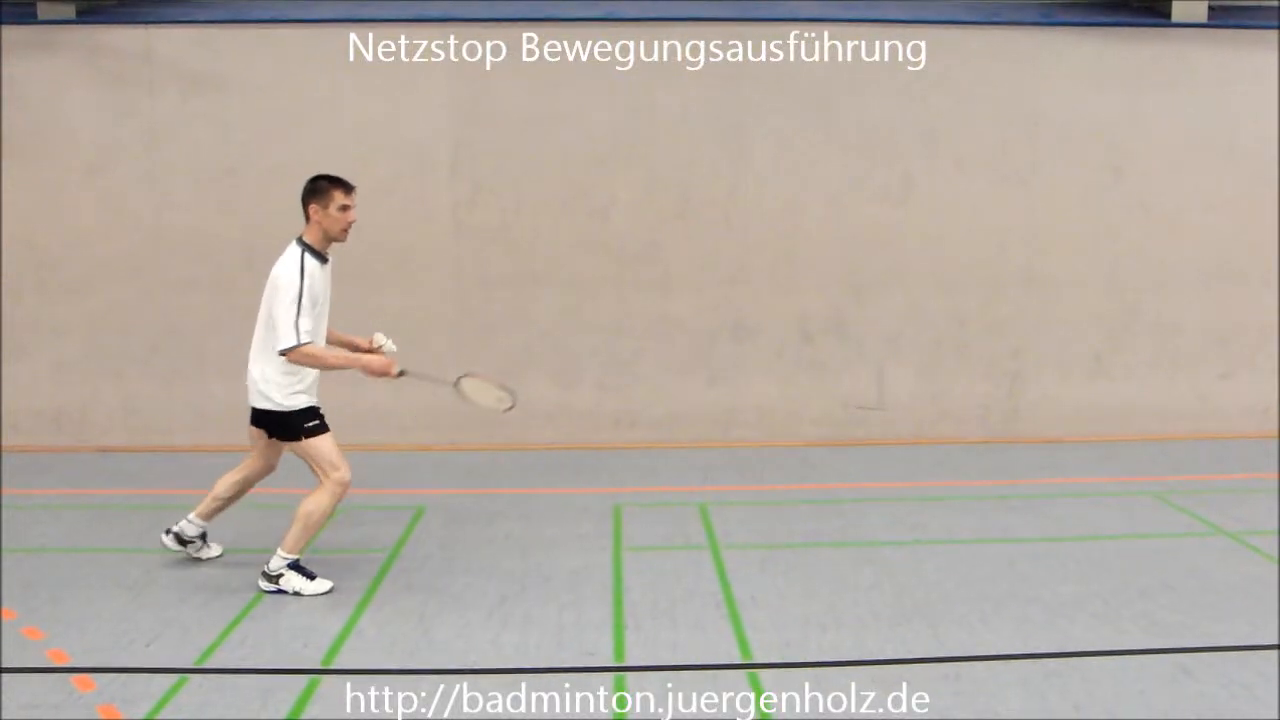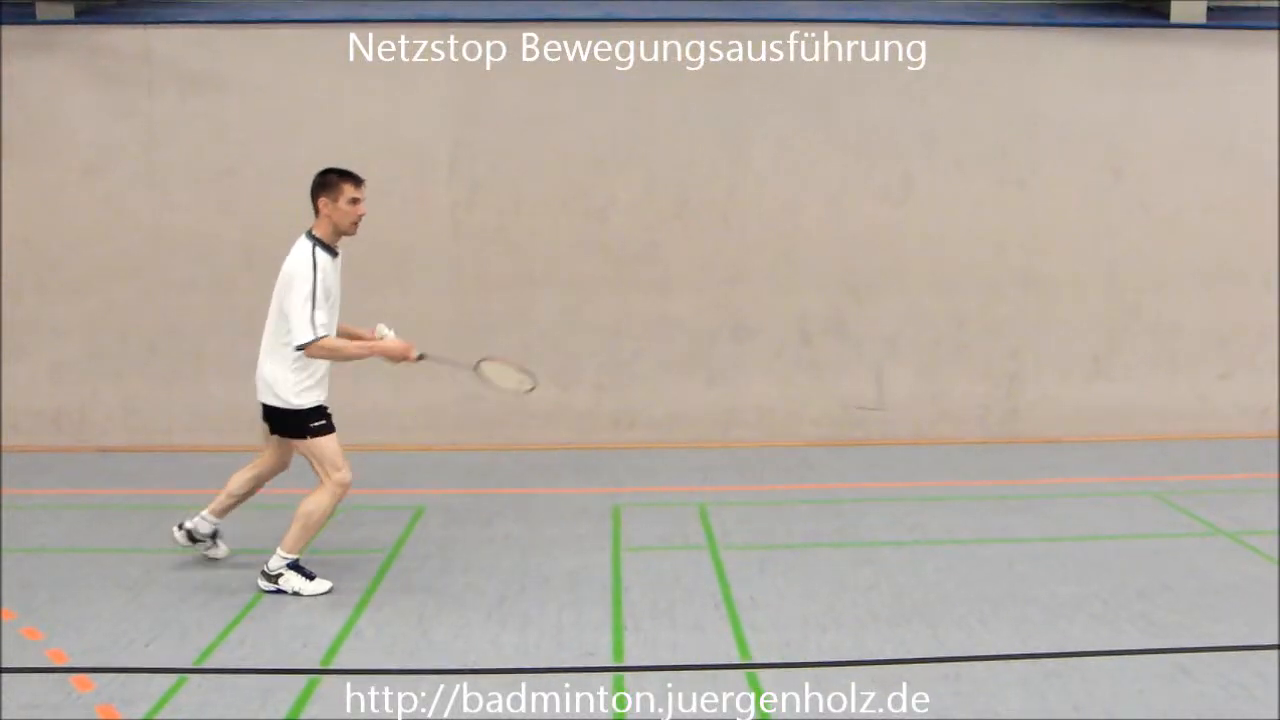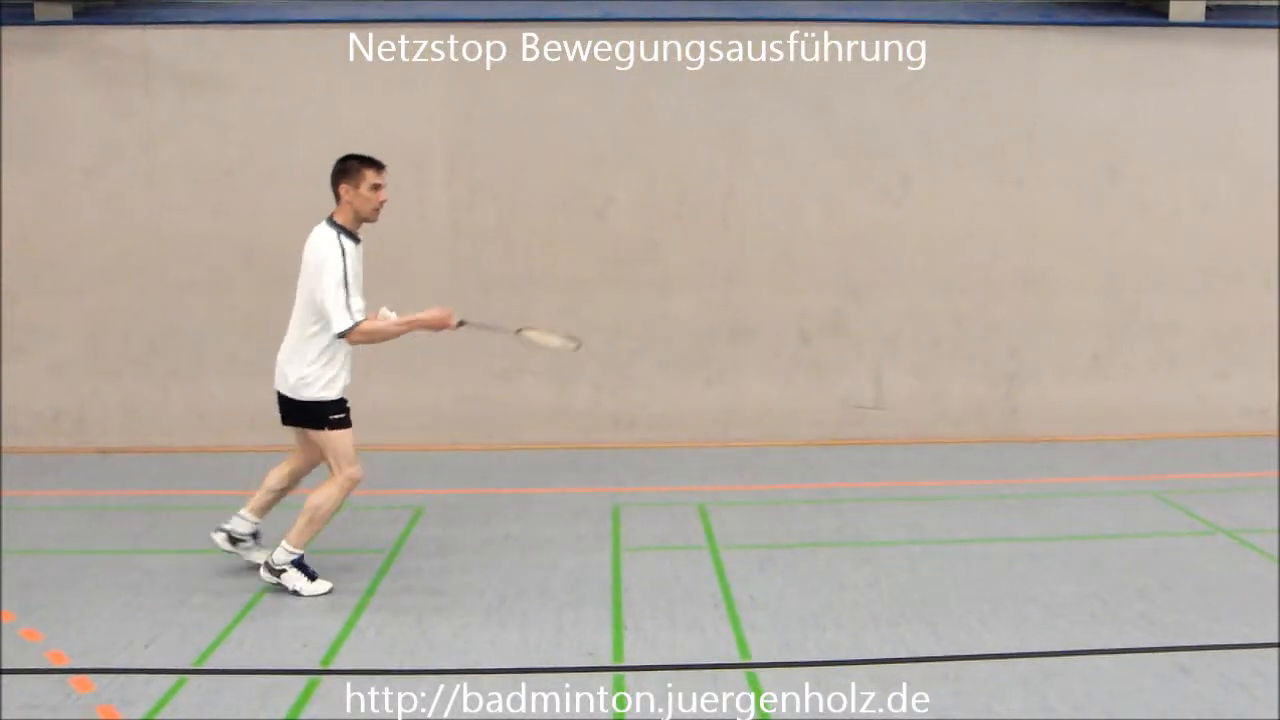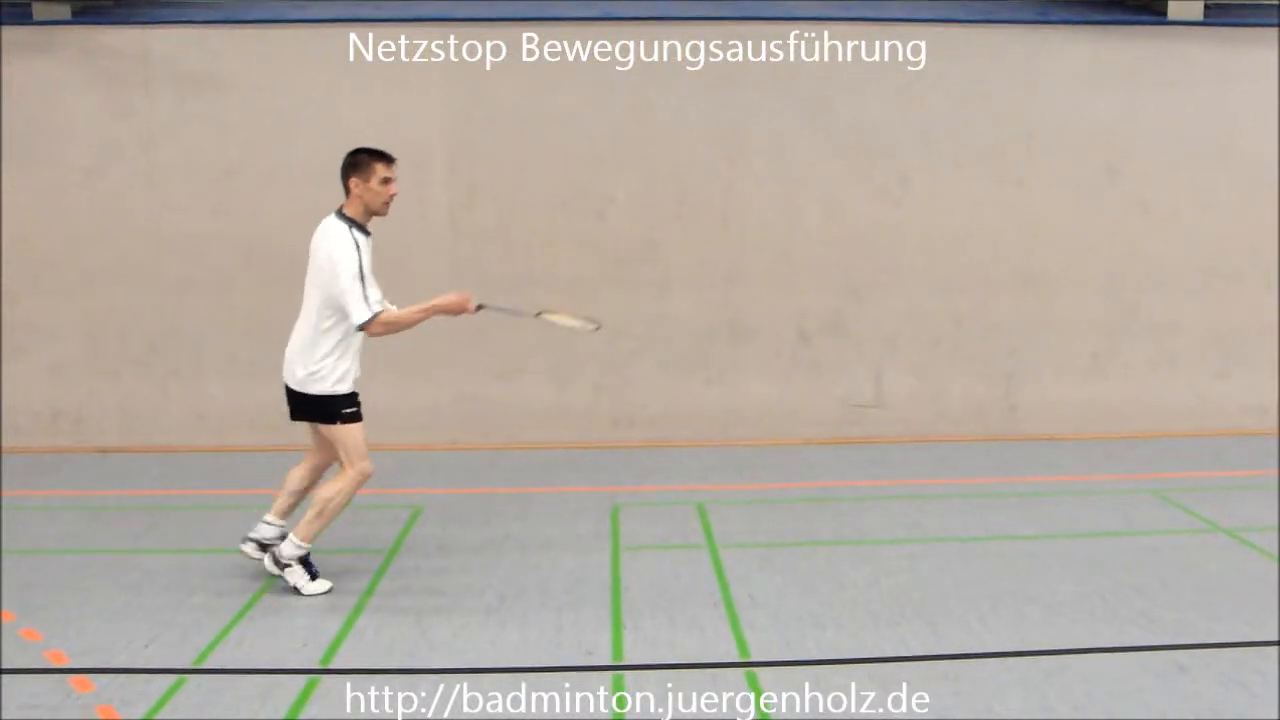
dt=0.2s
person 1, frame 1
left shoulder: (315, 260)
right shoulder: (297, 270)
right elbow: (295, 350)
left wrist: (354, 342)
right wrist: (360, 363)
left hip: (275, 390)
right hip: (285, 395)
left knee: (258, 466)
right knee: (337, 477)
left ankle: (187, 531)
right ankle: (280, 569)
person 1, frame 2
left shoulder: (321, 253)
right shoulder: (308, 264)
right elbow: (312, 345)
left wrist: (361, 334)
right wrist: (378, 349)
left hip: (284, 386)
right hip: (294, 392)
left knee: (272, 462)
right knee: (336, 478)
left ankle: (199, 527)
right ankle: (279, 567)
person 1, frame 3
left shoulder: (333, 237)
right shoulder: (335, 252)
right elbow: (352, 331)
left wrist: (379, 320)
right wrist: (419, 322)
left hip: (305, 376)
right hip: (314, 382)
left knee: (306, 459)
right knee: (347, 473)
left ankle: (239, 528)
right ankle: (283, 561)
person 1, frame 4
left shoulder: (333, 229)
right shoulder: (345, 247)
right elbow: (372, 323)
left wrist: (392, 311)
right wrist: (436, 307)
left hip: (310, 368)
right hip: (324, 377)
left knee: (322, 456)
right knee: (357, 468)
left ankle: (266, 533)
right ankle: (290, 555)
